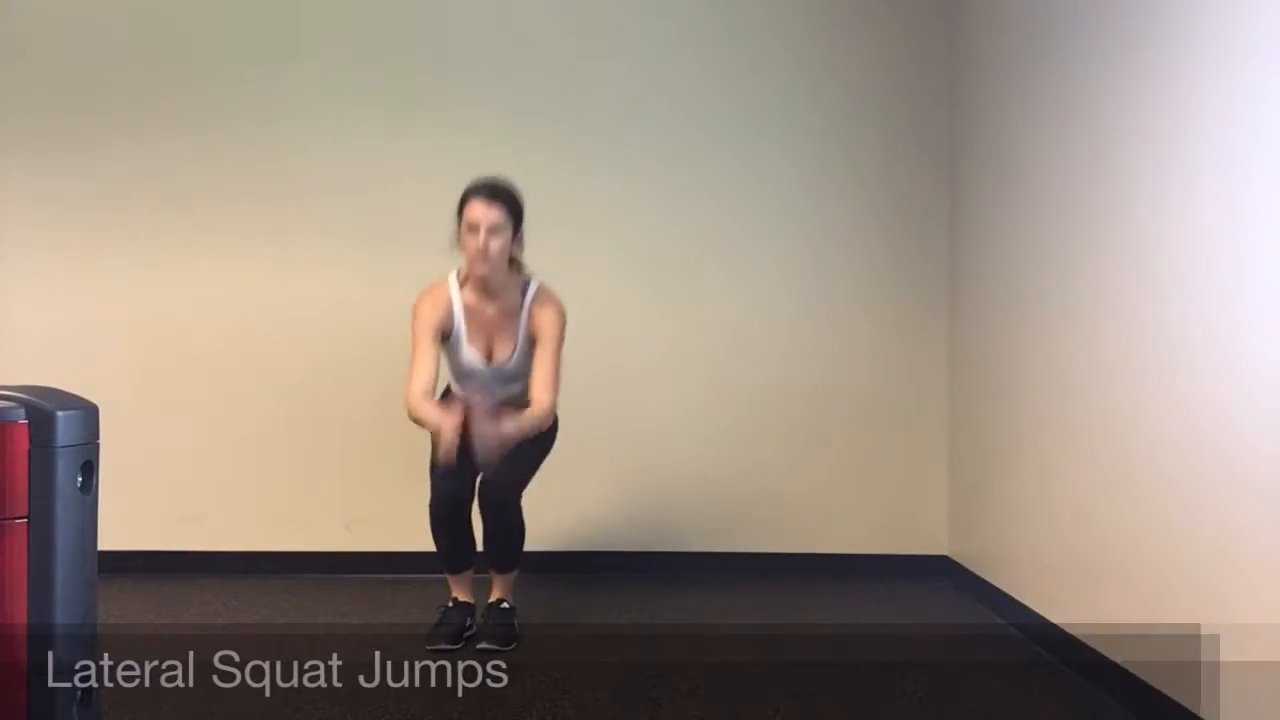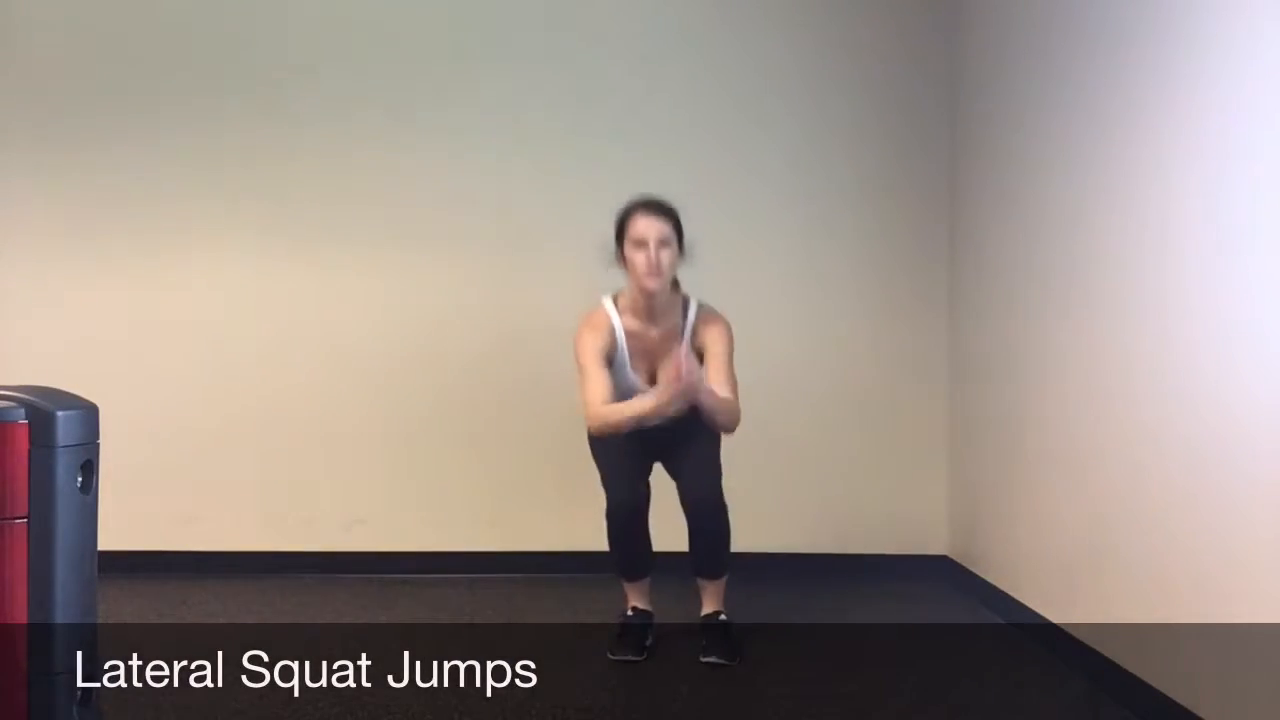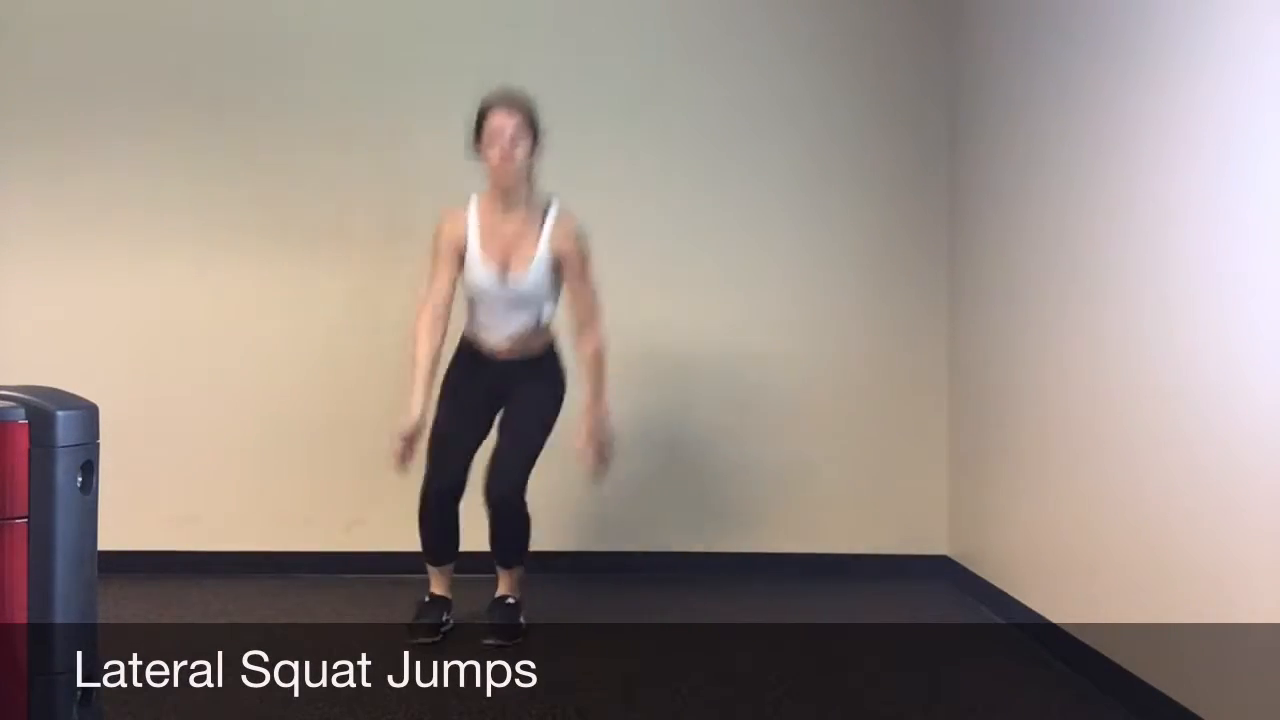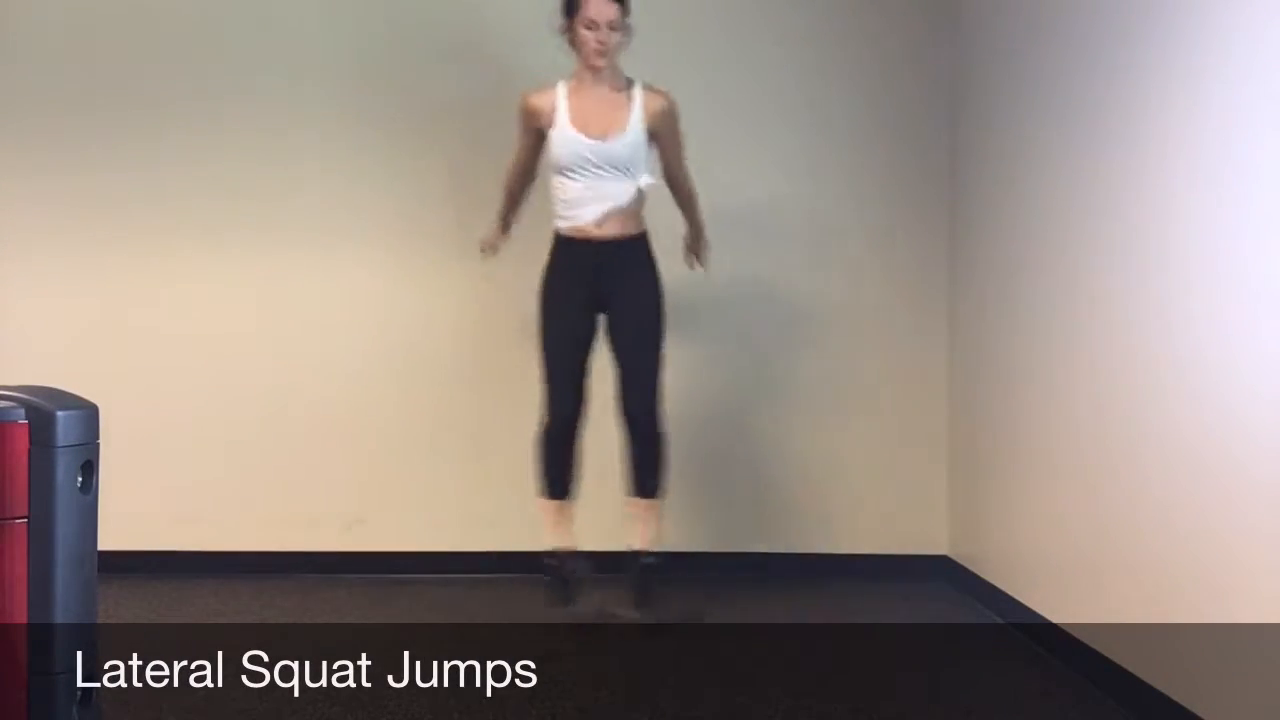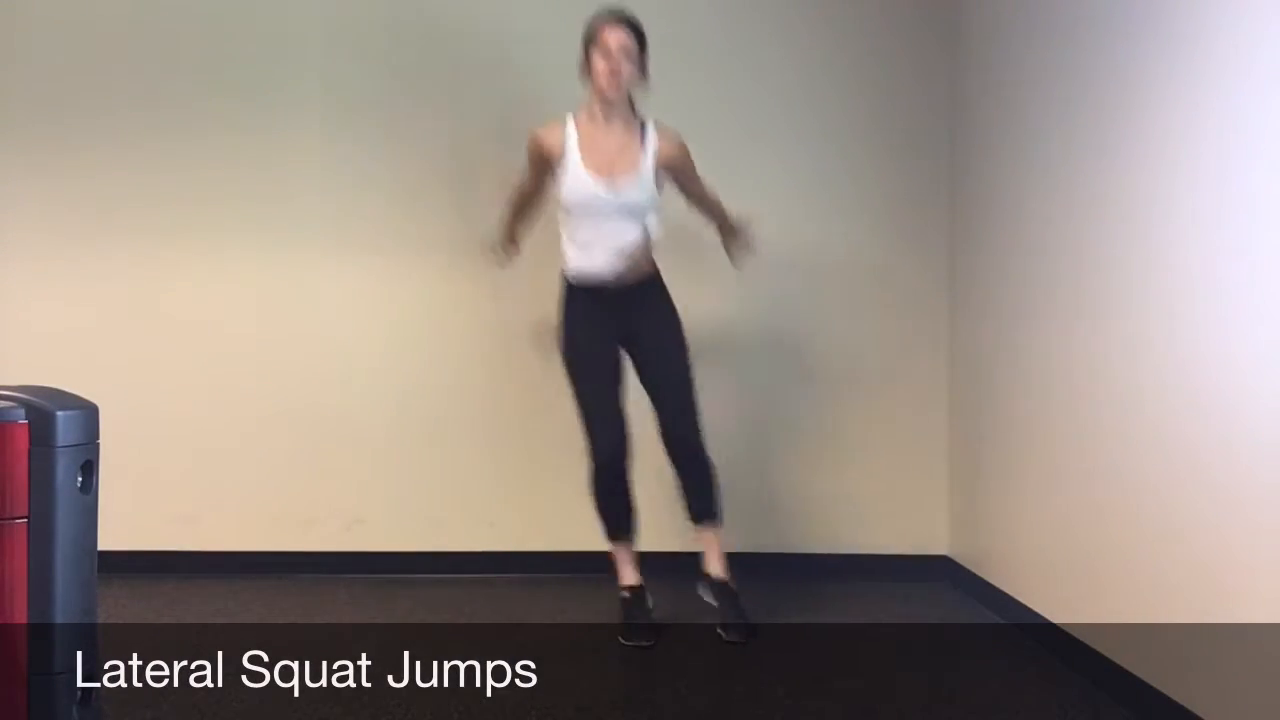
dt=1s
person 1, frame 1
left shoulder: (544, 308)
right shoulder: (436, 302)
left elbow: (544, 407)
right elbow: (415, 399)
left wrist: (502, 430)
right wrist: (443, 422)
left hip: (519, 423)
right hip: (460, 417)
left knee: (498, 492)
right knee: (447, 497)
left ankle: (501, 601)
right ankle: (460, 602)
person 1, frame 2
left shoulder: (708, 325)
right shoulder: (599, 327)
left elbow: (728, 416)
right elbow: (598, 416)
left wrist: (696, 389)
right wrist: (656, 398)
left hip: (688, 429)
right hip: (624, 433)
left knee: (707, 504)
right knee: (626, 503)
left ankle: (714, 614)
right ankle: (637, 610)
person 1, frame 3
left shoulder: (562, 233)
right shoulder: (458, 225)
left elbow: (588, 328)
right elbow: (432, 315)
left wrist: (595, 415)
right wrist: (417, 403)
left hip: (536, 374)
right hip: (473, 367)
left knee: (505, 487)
right knee: (441, 485)
left ankle: (509, 598)
right ankle: (438, 597)
person 1, frame 4
left shoulder: (654, 106)
right shoulder: (542, 106)
left elbow: (676, 176)
right elbow: (522, 172)
left wrist: (695, 231)
right wrist: (502, 228)
left hip: (631, 265)
right hip: (569, 265)
left knee: (641, 405)
right knee: (563, 405)
left ankle: (644, 550)
right ankle: (560, 546)
person 1, frame 5
left shoulder: (663, 146)
right shoulder: (552, 141)
left elbow: (698, 194)
right elbow: (527, 193)
left wrist: (728, 227)
right wrist: (509, 233)
left hip: (646, 302)
right hip: (584, 309)
left knee: (683, 434)
right knee: (607, 446)
left ankle: (716, 573)
right ankle: (629, 581)
